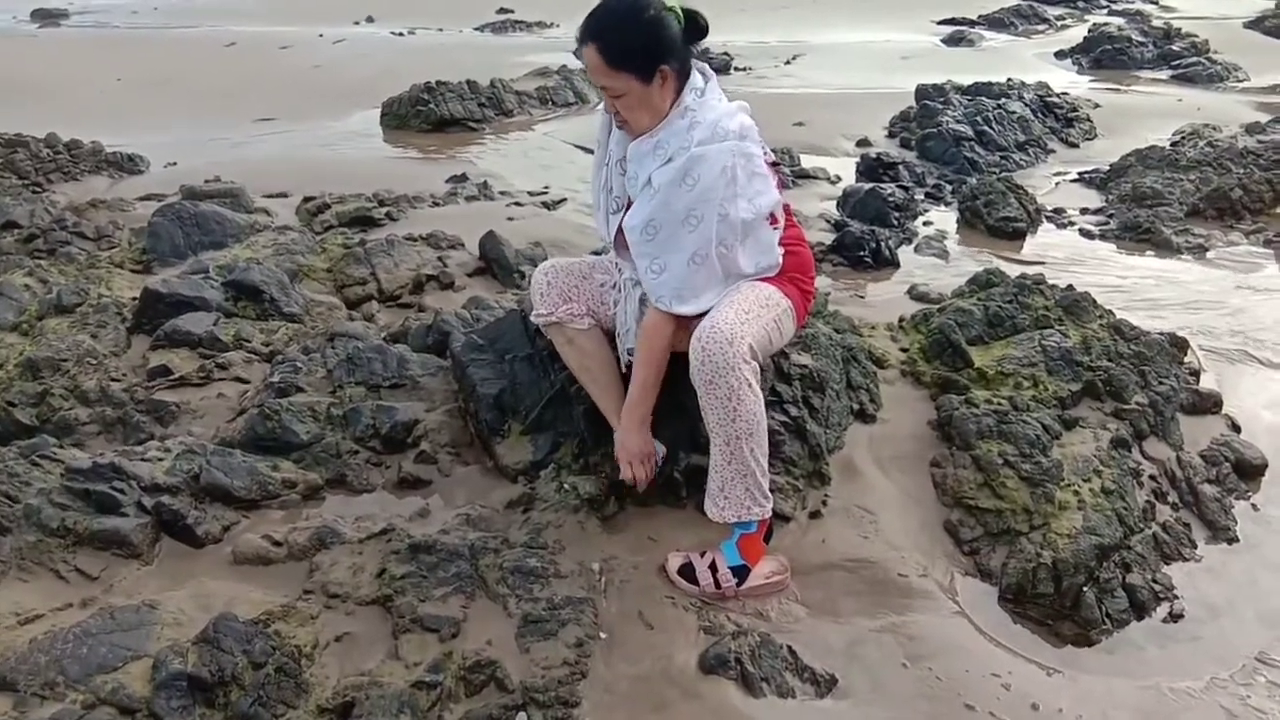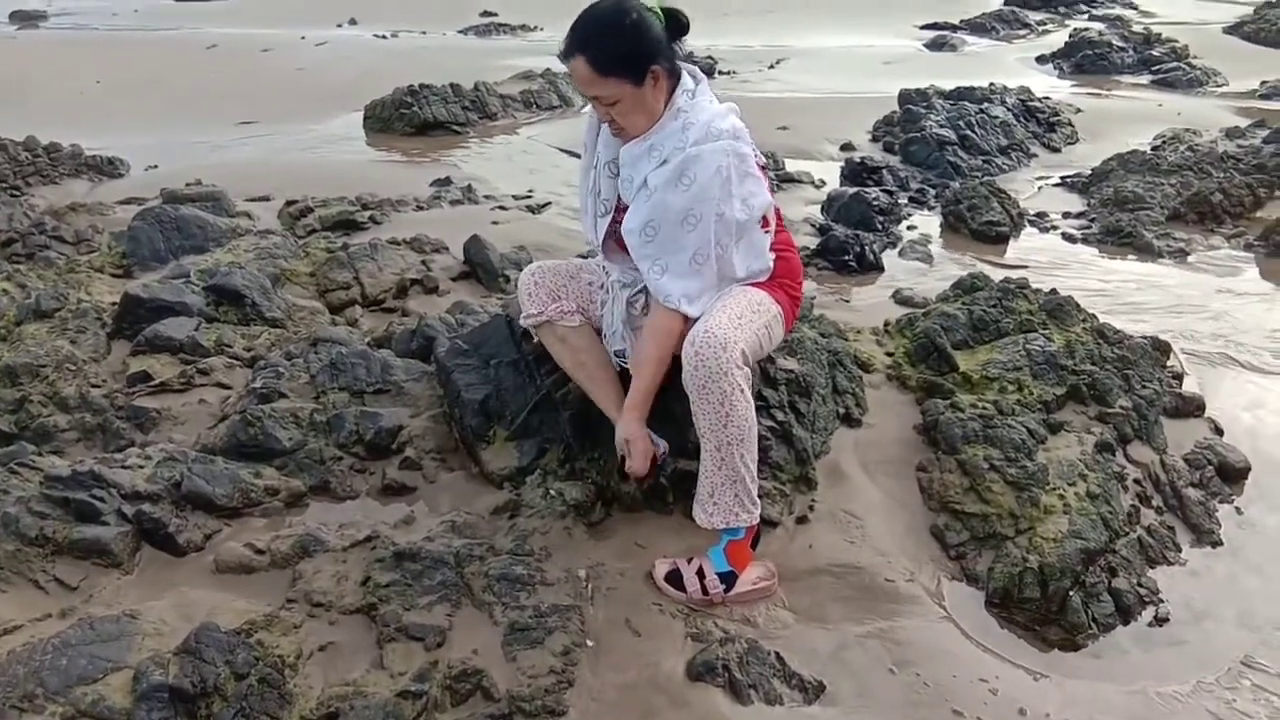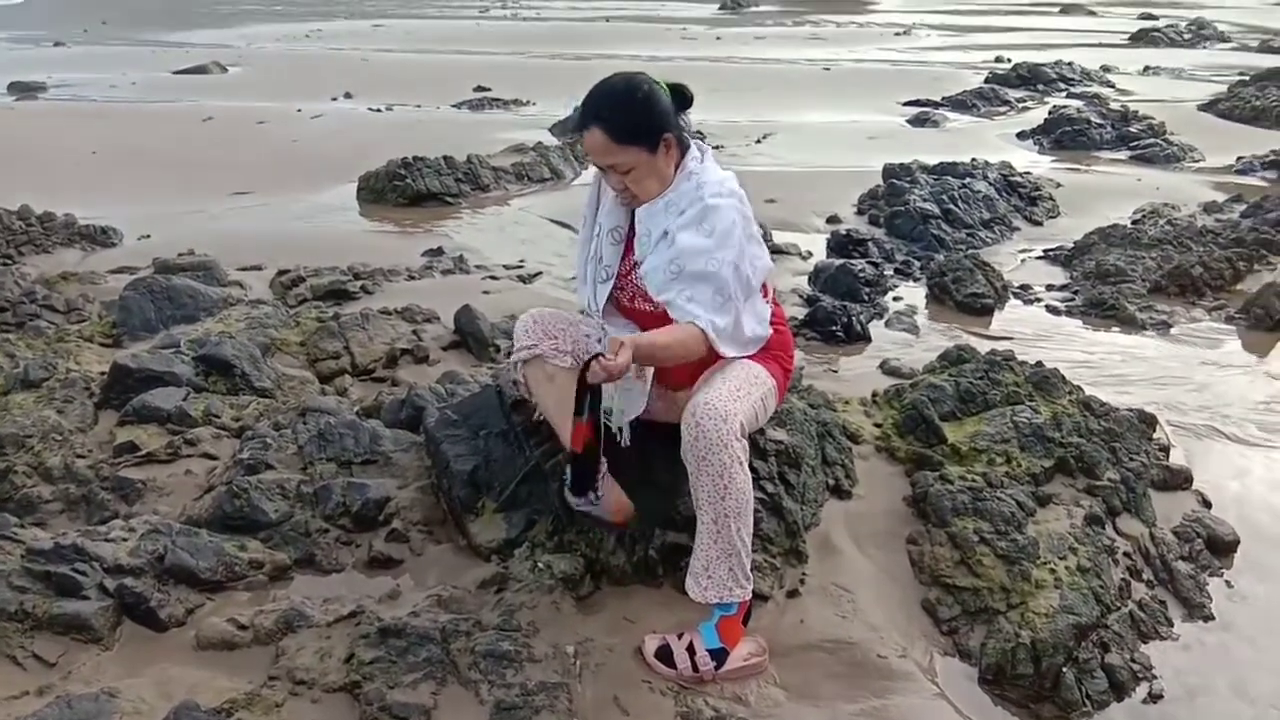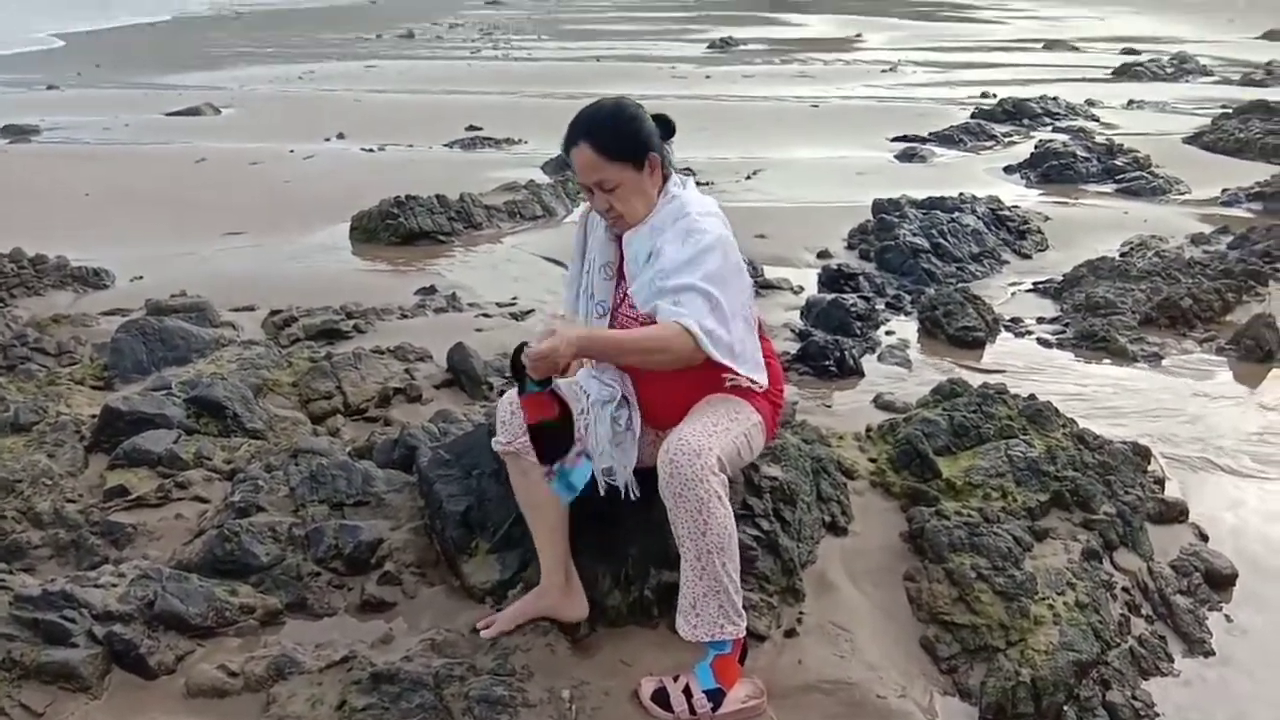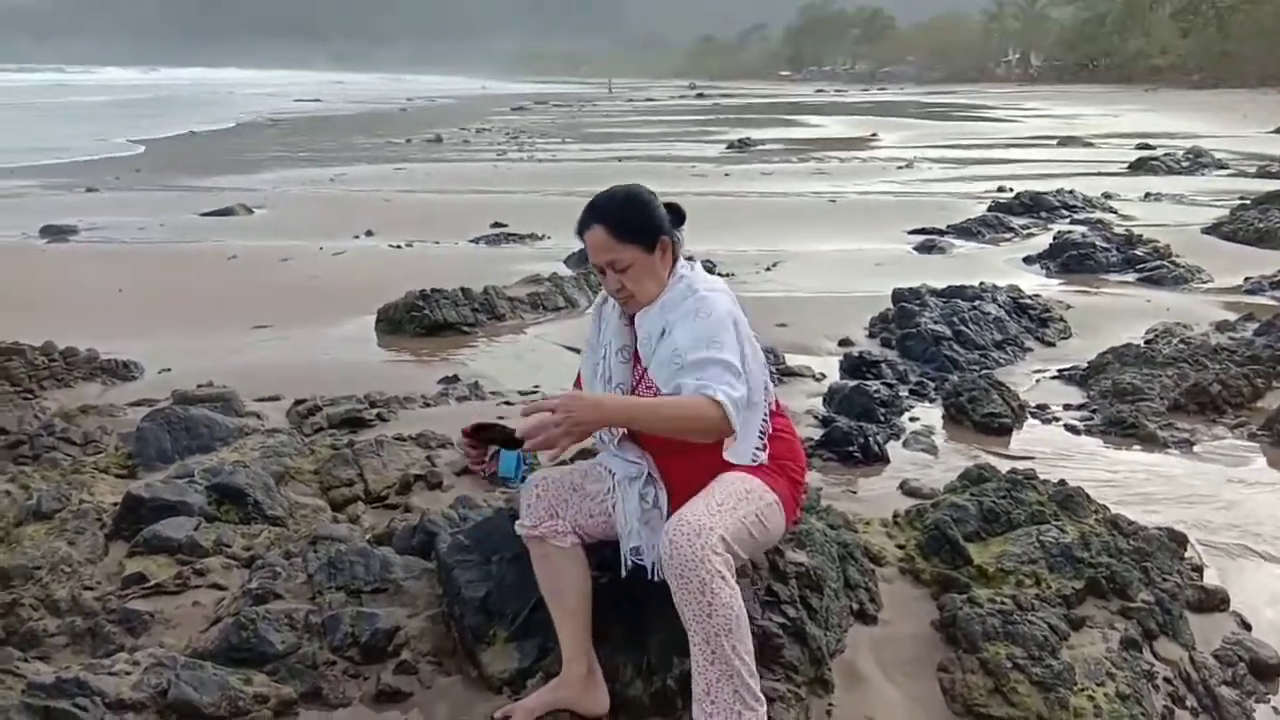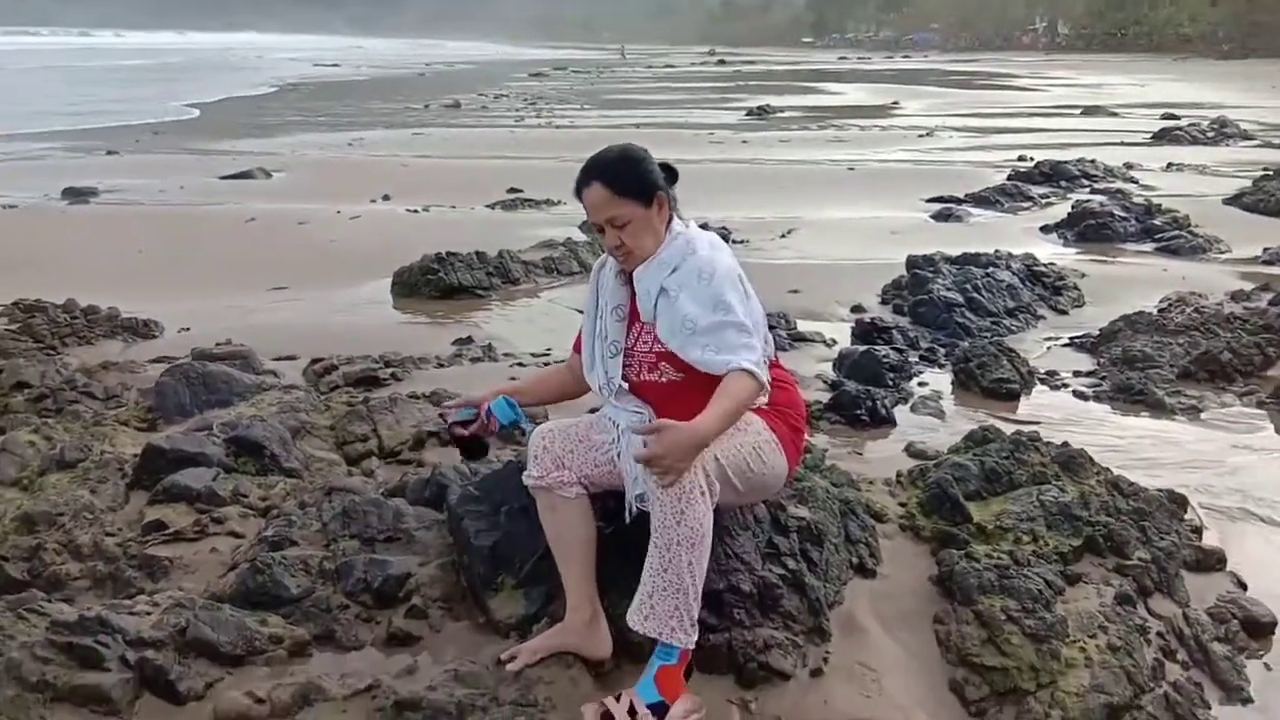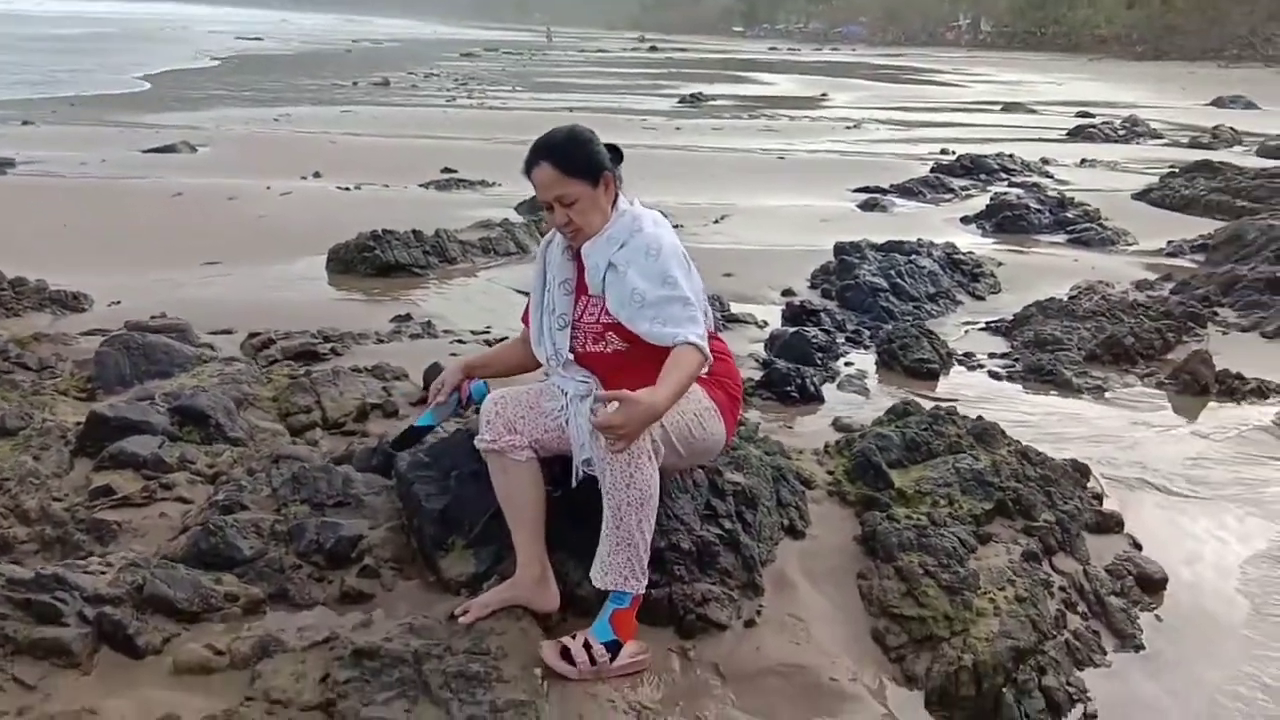
dt=0.4s
person 1, frame 1
left shoulder: (709, 150)
right shoulder: (644, 111)
left elbow: (672, 299)
right elbow: (644, 251)
left wrist: (636, 422)
left hip: (760, 276)
right hip: (667, 270)
left knee: (717, 342)
right knee: (552, 285)
left ankle: (750, 536)
right ankle: (634, 445)
person 1, frame 2
left shoulder: (704, 149)
right shoulder: (624, 117)
left elbow: (678, 296)
right elbow: (617, 226)
left wrist: (634, 411)
left hip: (745, 281)
right hip: (648, 276)
left knee: (709, 348)
right knee: (539, 285)
left ankle: (738, 543)
right ankle: (635, 439)
person 1, frame 3
left shoulder: (713, 206)
right shoulder: (617, 194)
left elbow: (700, 332)
right elbow: (606, 287)
left wrist: (639, 350)
right wrist: (593, 358)
left hip: (737, 353)
right hip: (648, 349)
left knee: (711, 419)
right knee: (535, 330)
left ankle: (729, 620)
right ankle: (602, 490)
person 1, frame 4
left shoulder: (696, 229)
right shoulder: (600, 224)
left elbow: (682, 344)
right elbow: (590, 323)
left wrist: (584, 343)
right wrist: (565, 350)
left hip: (722, 394)
right hip: (637, 393)
left knee: (685, 457)
right knee: (518, 414)
left ankle: (724, 660)
right ankle: (558, 588)
person 1, frame 5
left shoulder: (703, 307)
right shoulder: (614, 313)
left elbow: (717, 414)
right elbow: (584, 411)
left wrist: (610, 409)
right wrist: (514, 436)
left hip: (753, 475)
right hip: (658, 475)
left knee: (690, 538)
right knee: (543, 498)
right ankle: (580, 676)
person 1, frame 6
left shoulder: (701, 265)
right shoulder: (611, 275)
left elbow: (747, 370)
right elbow: (583, 369)
left wrist: (696, 435)
right wrist: (505, 395)
left hip: (754, 426)
right hip: (658, 423)
left knee: (681, 468)
right knee: (550, 448)
left ankle: (669, 672)
right ankle: (584, 621)
person 1, frame 7
left shoulder: (647, 241)
right shoulder: (558, 250)
left elbow: (691, 341)
right elbow: (536, 344)
left wrist: (651, 403)
right wrist: (471, 366)
left hip: (694, 399)
right hip: (600, 393)
left knee: (628, 422)
right knee: (500, 414)
left ankle: (619, 615)
right ankle: (533, 577)
